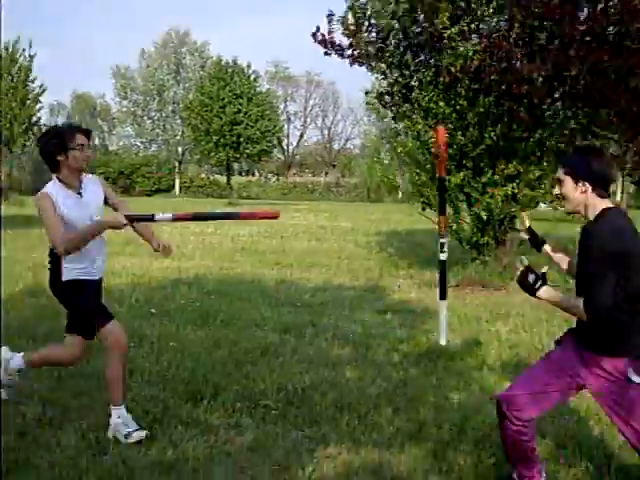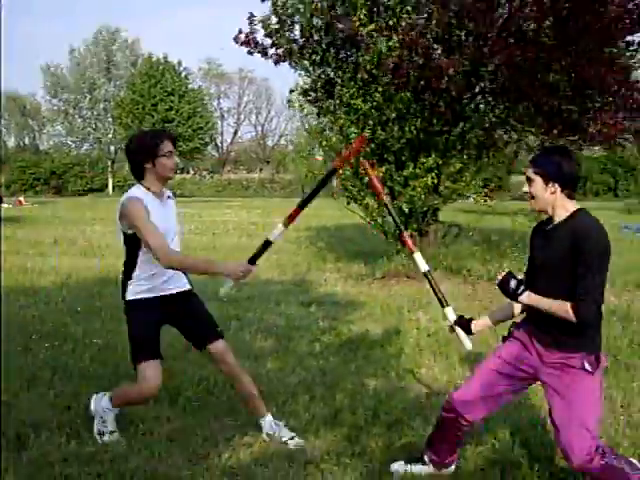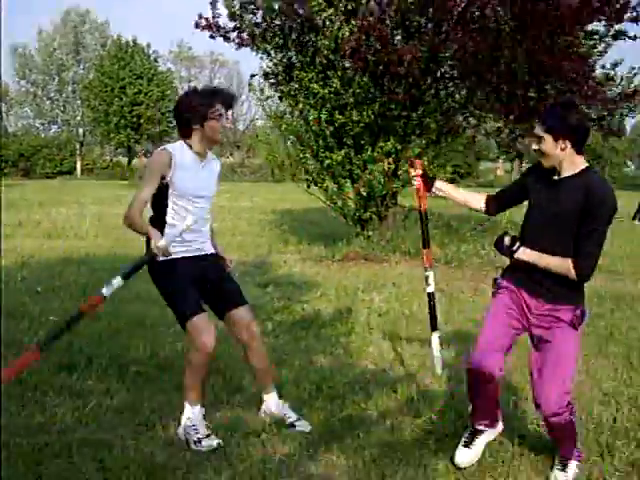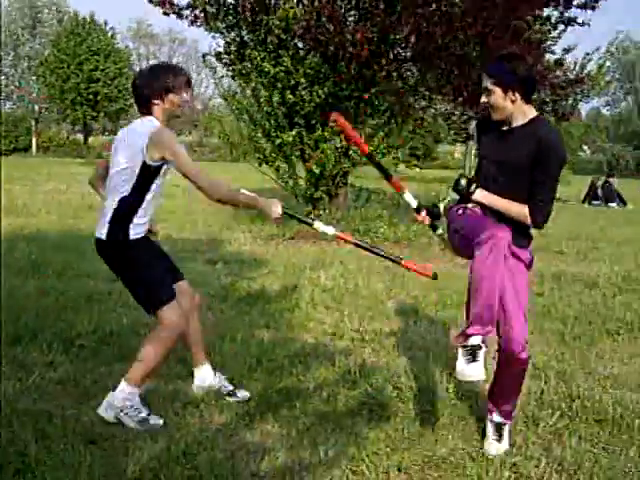
dt=0.3s
person 1, frame 1
left shoulder: (605, 232)
right shoulder: (601, 226)
left elbow: (596, 312)
left wrist: (541, 290)
right wrist: (545, 248)
right hip: (582, 347)
right knee: (510, 404)
person 1, frame 2
left shoulder: (587, 234)
right shoulder: (541, 230)
left elbow: (583, 312)
left wrist: (524, 294)
right wrist: (480, 321)
left hip: (573, 358)
right hip: (527, 340)
left knee: (581, 453)
right knee: (461, 402)
person 1, frame 3
left shoulder: (598, 194)
right shoulder: (537, 175)
left elbow: (581, 269)
right elbow: (493, 204)
left wrist: (520, 251)
right wrist: (437, 186)
left hip: (559, 309)
right hip: (515, 289)
left knee: (551, 403)
right knee: (481, 365)
right ankle: (484, 424)
person 1, frame 4
left shoulder: (547, 141)
right shoulder: (488, 125)
left elbow: (537, 215)
left wrist: (479, 193)
right wrist: (446, 206)
left hip: (513, 246)
right hip: (470, 226)
left knee: (515, 343)
right knee: (495, 234)
left ankle: (499, 413)
right ankle: (473, 336)
person 2, frame 1
left shoulder: (97, 184)
right shoulder: (48, 196)
left elbow: (125, 213)
right elbow: (62, 247)
left wrist: (154, 239)
right wrist: (101, 224)
left hip: (93, 279)
right hip: (69, 281)
left knee: (75, 352)
right knee: (117, 339)
right ankle: (119, 418)
person 2, frame 2
left shoulder: (166, 197)
right shoulder: (133, 204)
right elbow: (166, 258)
right wrist: (222, 268)
left hip: (179, 293)
right hip: (143, 301)
left knee: (227, 360)
right knee: (149, 385)
left ankle: (268, 423)
right ankle: (106, 403)
person 2, frame 3
left shoulder: (213, 163)
right shoulder: (166, 156)
right elbow: (132, 214)
left wrist: (219, 252)
right wrist: (151, 233)
left hip: (204, 257)
right hip: (169, 264)
left knee: (249, 329)
right knee: (205, 340)
left ankle: (273, 404)
right ankle: (192, 418)
person 2, frame 4
left shoulder: (129, 133)
right shoulder: (160, 135)
left elbow: (97, 180)
right elbow: (212, 189)
right wrist: (262, 203)
left hip: (127, 235)
right hip: (122, 242)
left knee: (188, 298)
right knee: (172, 321)
left ankle: (207, 376)
right ankle: (122, 399)
